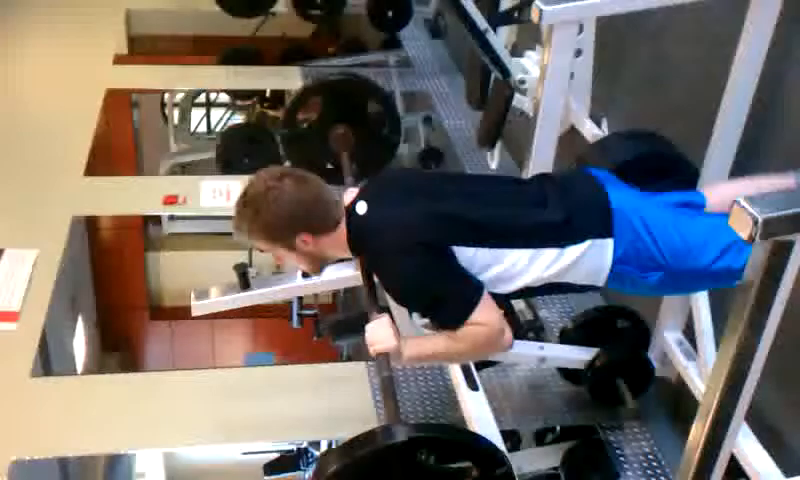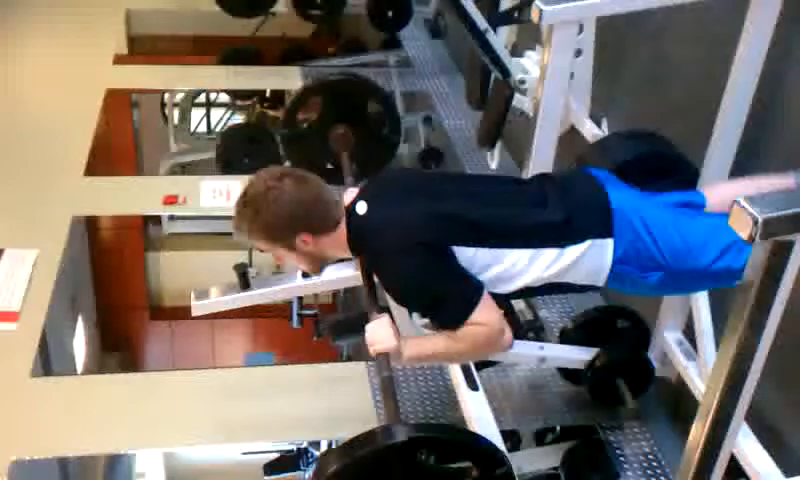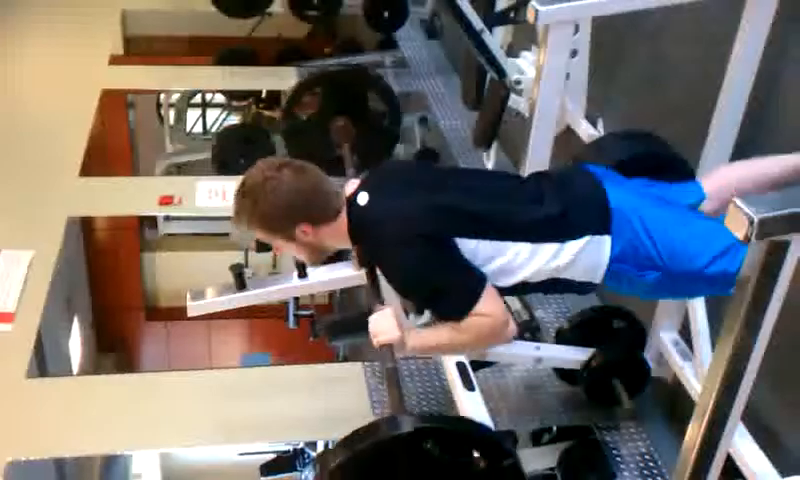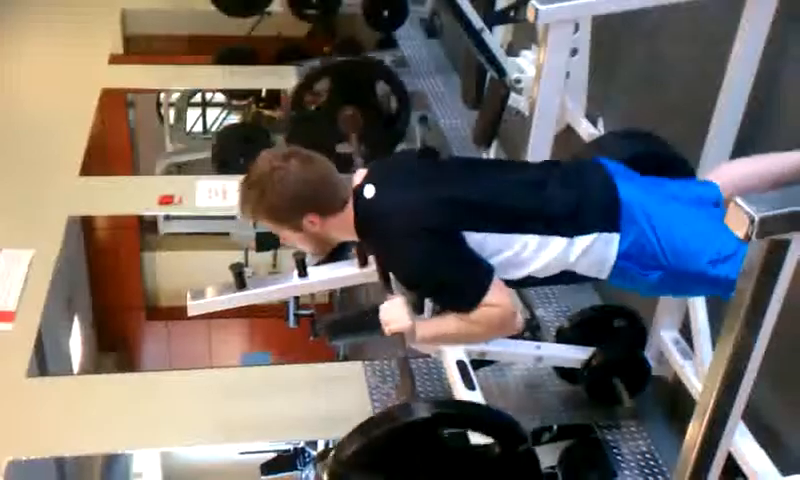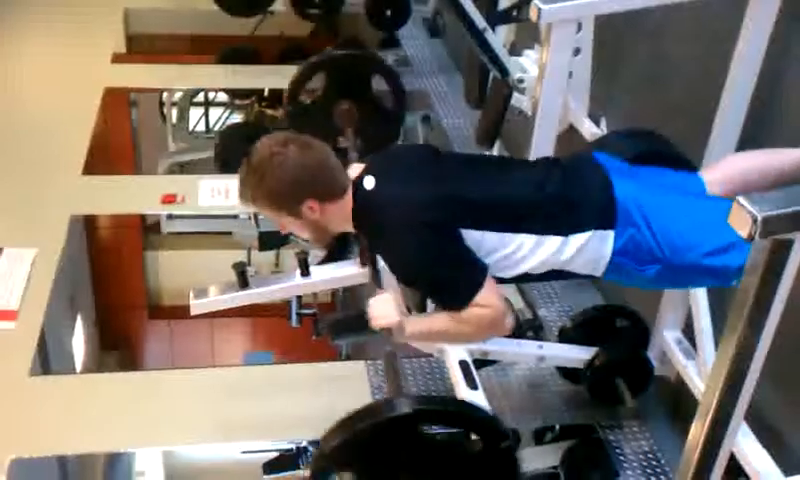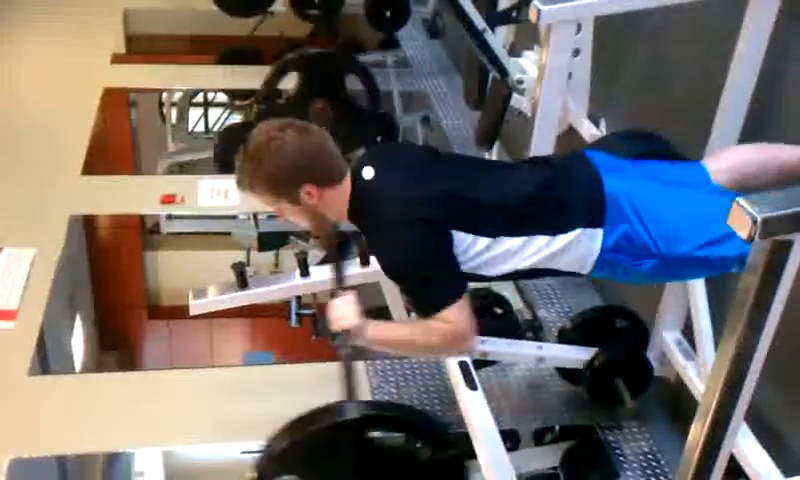
dt=0.1s
person 1, frame 1
left shoulder: (403, 261)
right shoulder: (376, 191)
left elbow: (494, 334)
left wrist: (403, 349)
right wrist: (327, 195)
left hip: (609, 244)
right hip: (580, 196)
right knee: (705, 210)
person 1, frame 2
left shoulder: (403, 260)
right shoulder: (377, 190)
left elbow: (494, 334)
left wrist: (403, 349)
right wrist: (327, 196)
left hip: (609, 244)
right hip: (581, 196)
right knee: (704, 208)
person 1, frame 3
left shoulder: (403, 252)
right shoulder: (373, 183)
left elbow: (497, 326)
left wrist: (408, 340)
right wrist: (333, 187)
left hip: (609, 243)
right hip: (582, 193)
left knee: (742, 258)
right knee: (702, 205)
person 1, frame 4
left shoulder: (410, 244)
right shoulder: (383, 174)
left elbow: (505, 316)
left wrist: (417, 329)
right wrist: (343, 177)
left hip: (616, 237)
right hip: (591, 184)
left knee: (746, 256)
right knee: (713, 195)
person 1, frame 5
left shoulder: (408, 237)
right shoulder: (380, 167)
left elbow: (493, 319)
left wrist: (403, 326)
right wrist: (325, 159)
left hip: (612, 231)
right hip: (586, 179)
right knee: (713, 188)
person 1, frame 6
left shoulder: (400, 234)
right shoulder: (377, 161)
left elbow: (458, 334)
left wrist: (365, 330)
left hip: (605, 230)
right hip: (581, 178)
left knee: (752, 240)
right knee: (715, 176)
